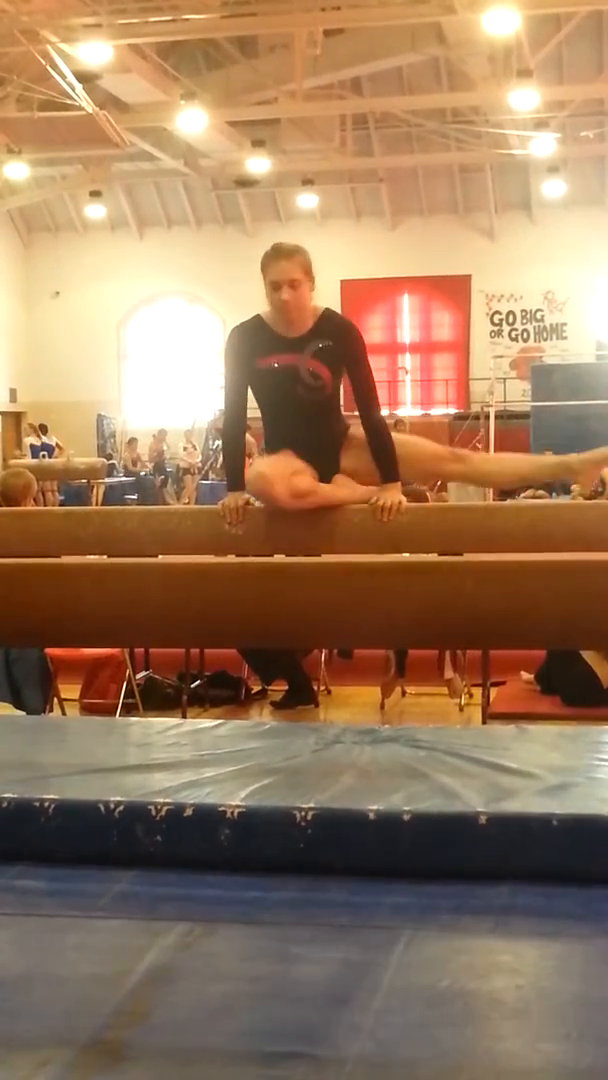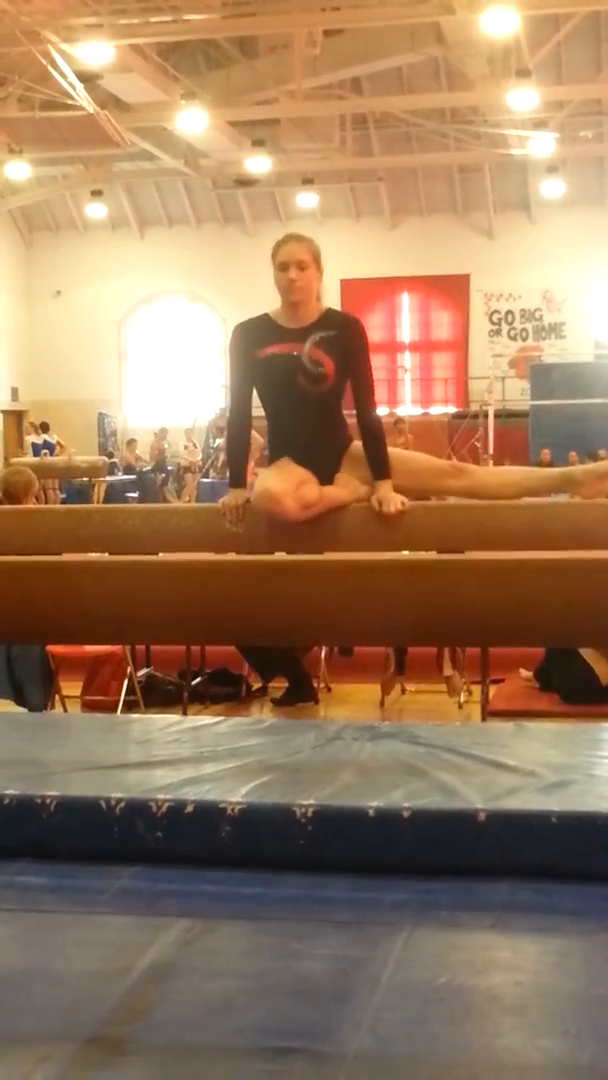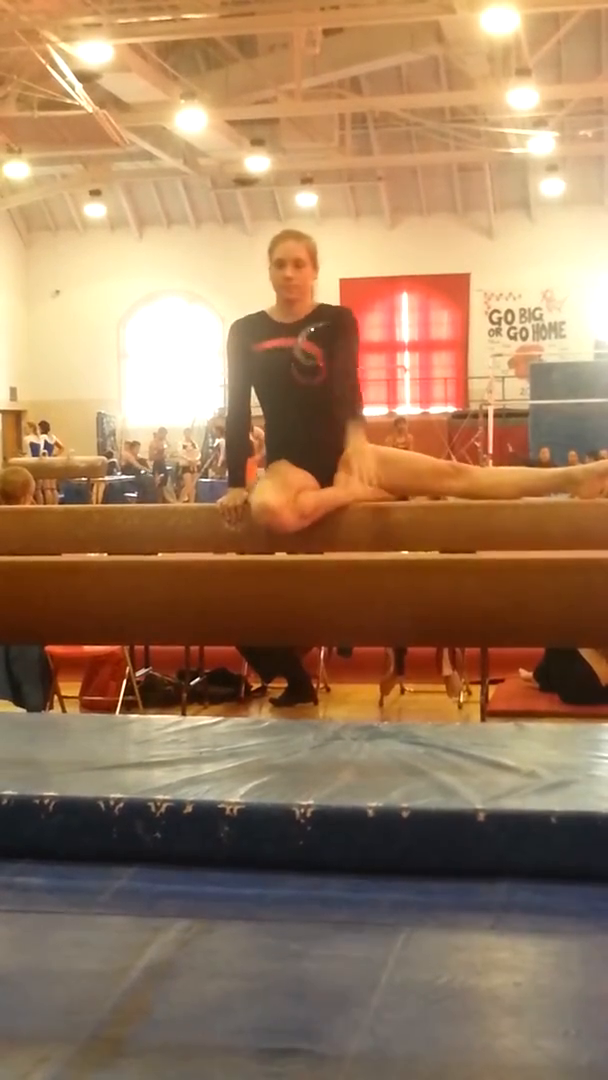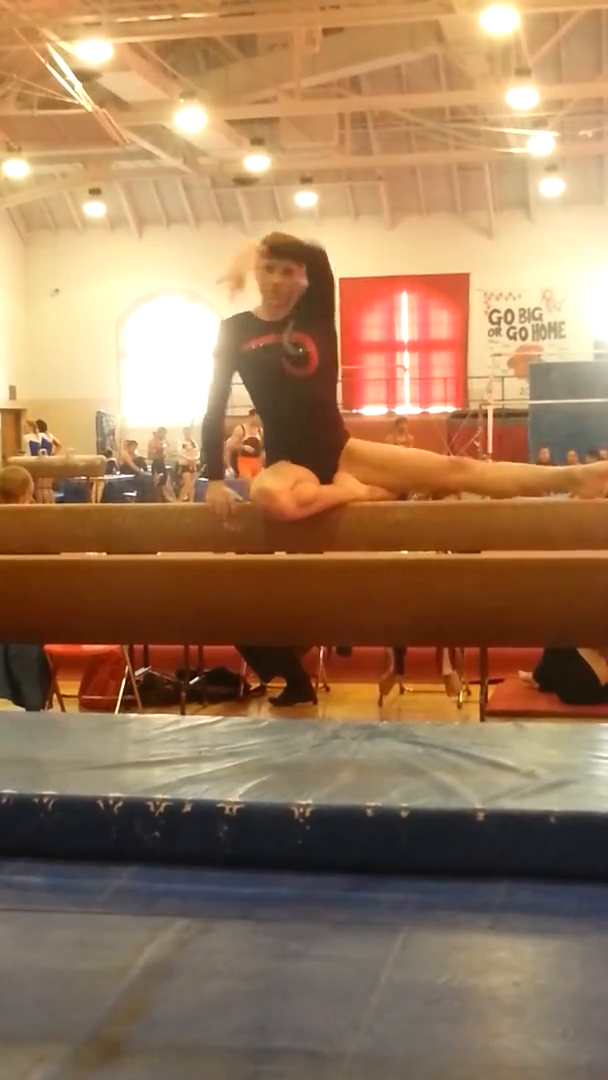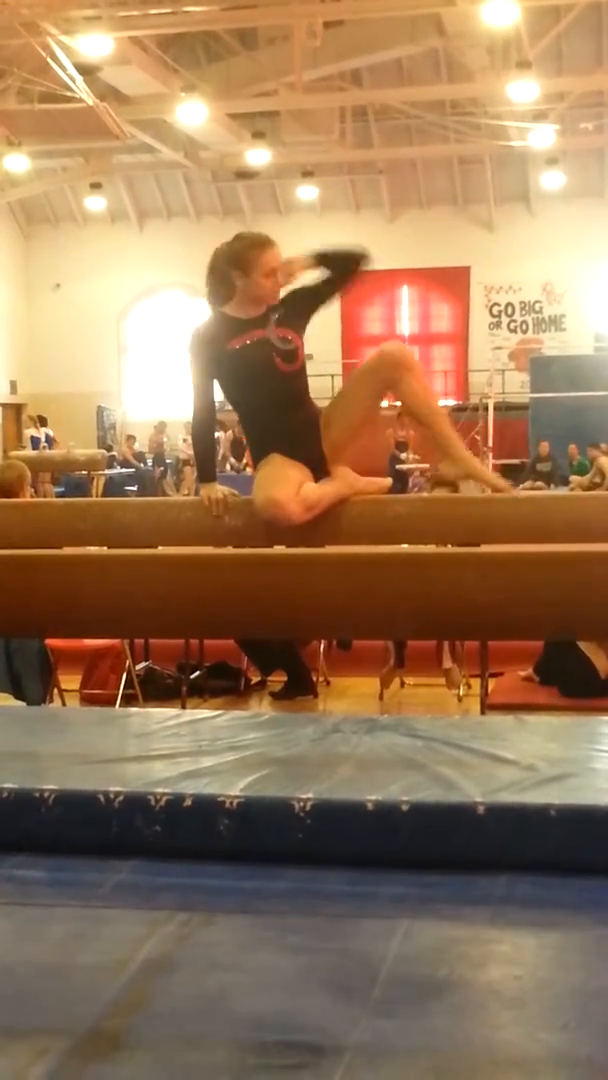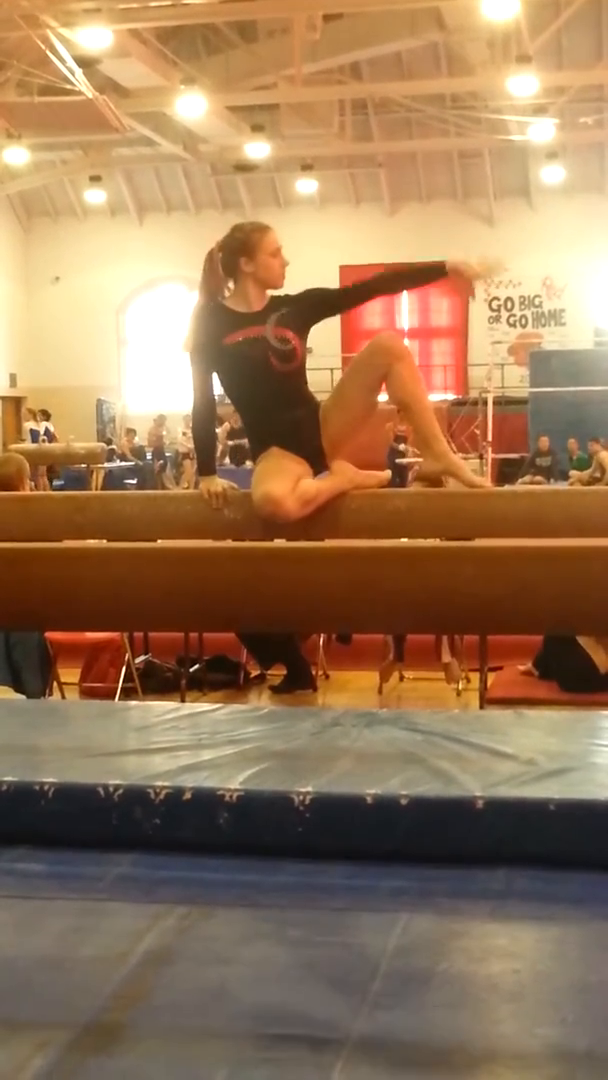
dt=0.4s
person 1, frame 1
left shoulder: (339, 330)
right shoulder: (244, 338)
left elbow: (370, 410)
right elbow: (233, 417)
left wrist: (391, 482)
right wrist: (235, 488)
left hip: (340, 444)
right hip: (290, 456)
left knee: (453, 459)
right knee: (264, 482)
left ankle: (571, 466)
right ankle: (359, 493)
person 1, frame 2
left shoulder: (345, 328)
right shoulder: (248, 335)
left elbow: (366, 410)
right elbow: (238, 413)
left wrist: (385, 482)
right wrist: (236, 485)
left hip: (343, 452)
right hip: (291, 461)
left knee: (454, 474)
right knee: (273, 499)
left ankle: (574, 478)
right ankle: (356, 491)
person 1, frame 3
left shoulder: (333, 318)
right shoulder: (245, 331)
left elbow: (348, 381)
right elbow: (237, 411)
left wrist: (357, 435)
right wrist: (235, 484)
left hip: (337, 449)
right hip: (288, 461)
left knee: (451, 474)
right knee: (270, 511)
left ankle: (573, 477)
right ankle: (353, 492)
person 1, frame 4
left shoulder: (315, 311)
right shoulder: (236, 332)
left elbow: (317, 256)
right elbow: (216, 409)
left wrist: (259, 251)
right wrist: (216, 481)
left hip: (339, 450)
right hip: (289, 462)
left knee: (453, 470)
right knee: (270, 498)
right ankle: (348, 493)
person 1, frame 5
left shoulder: (290, 308)
right shoulder: (209, 335)
left elbow: (356, 259)
right elbow: (203, 411)
left wrist: (307, 262)
right wrist: (208, 480)
left hip: (322, 434)
right hip: (276, 455)
left knee: (395, 355)
right knee: (277, 505)
left ankle: (462, 461)
right ankle: (345, 483)
person 1, frame 6
left shoulder: (295, 308)
right shoulder: (211, 324)
left elbow: (367, 289)
right elbow: (203, 401)
left wrist: (448, 269)
right wrist: (207, 473)
left hip: (321, 429)
right hip: (276, 449)
left knee: (389, 344)
right knee: (273, 501)
left ankle: (441, 457)
right ankle: (346, 477)
